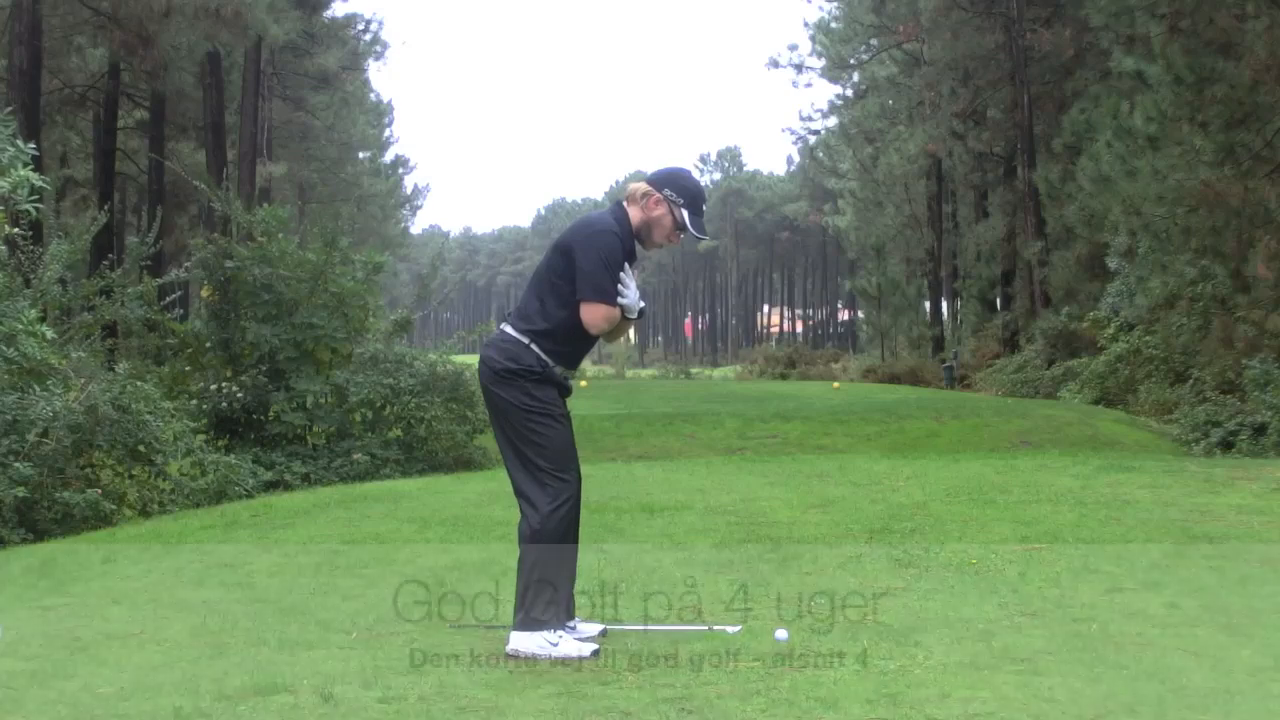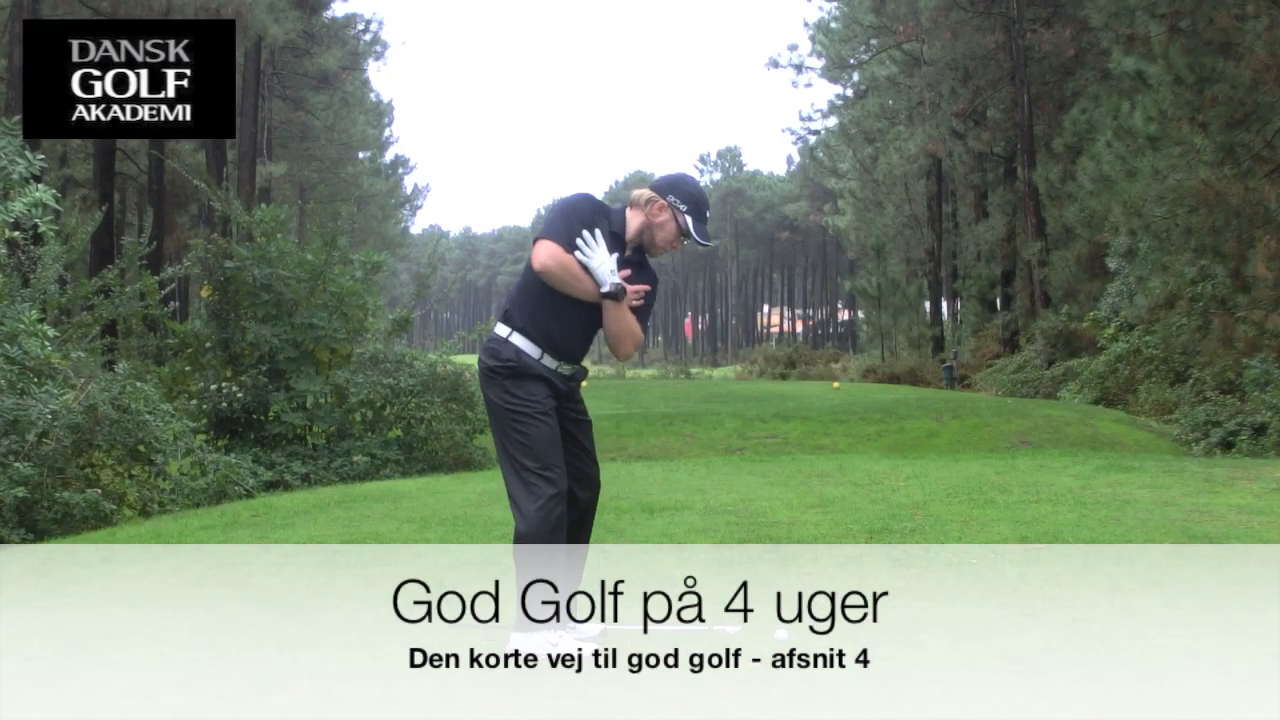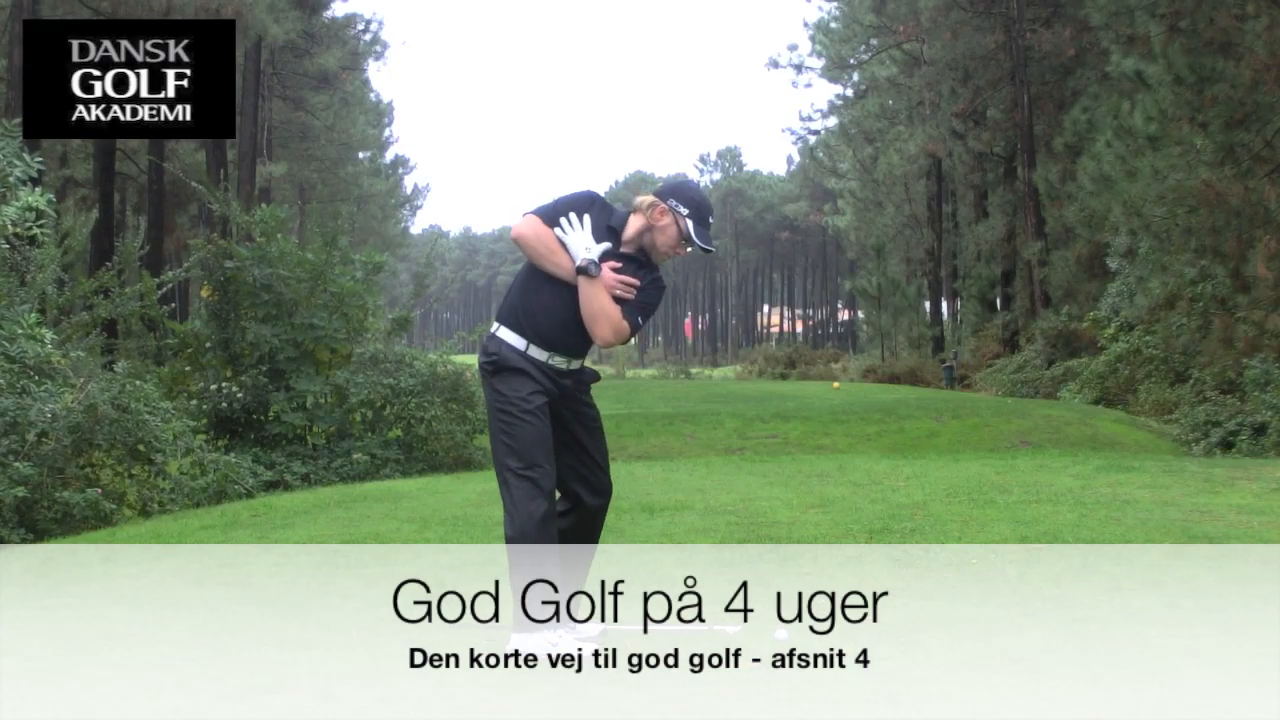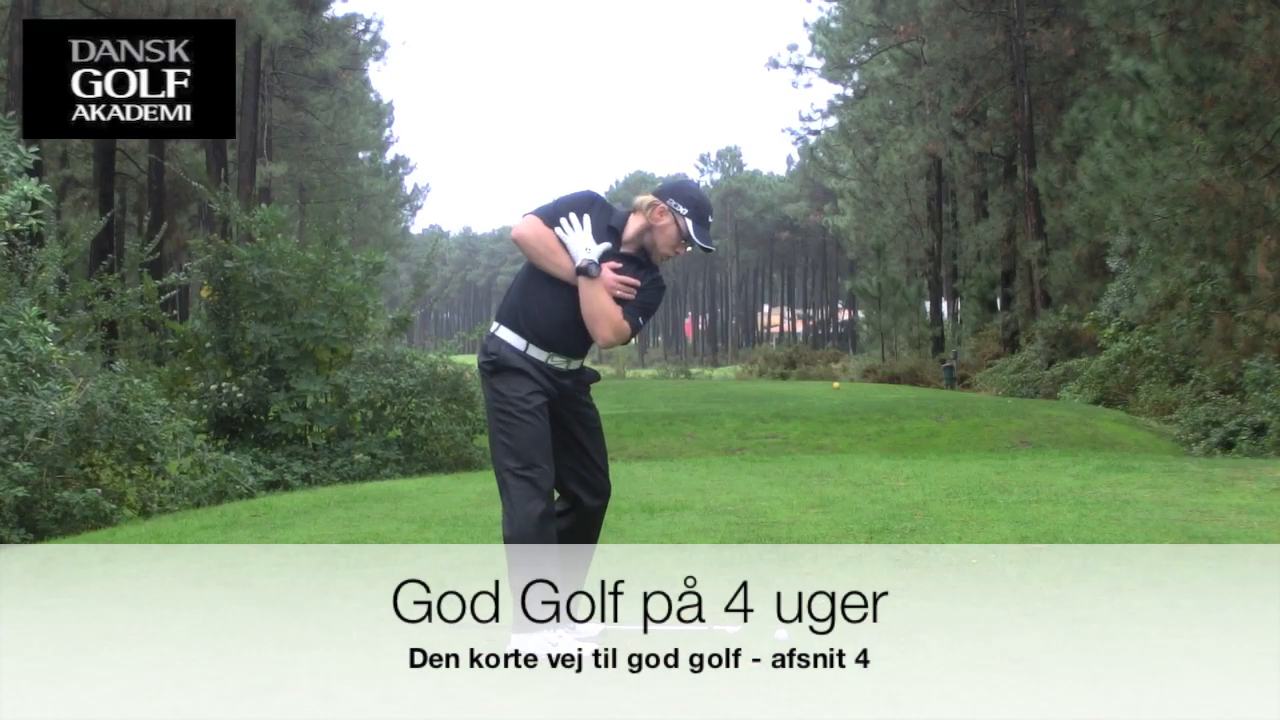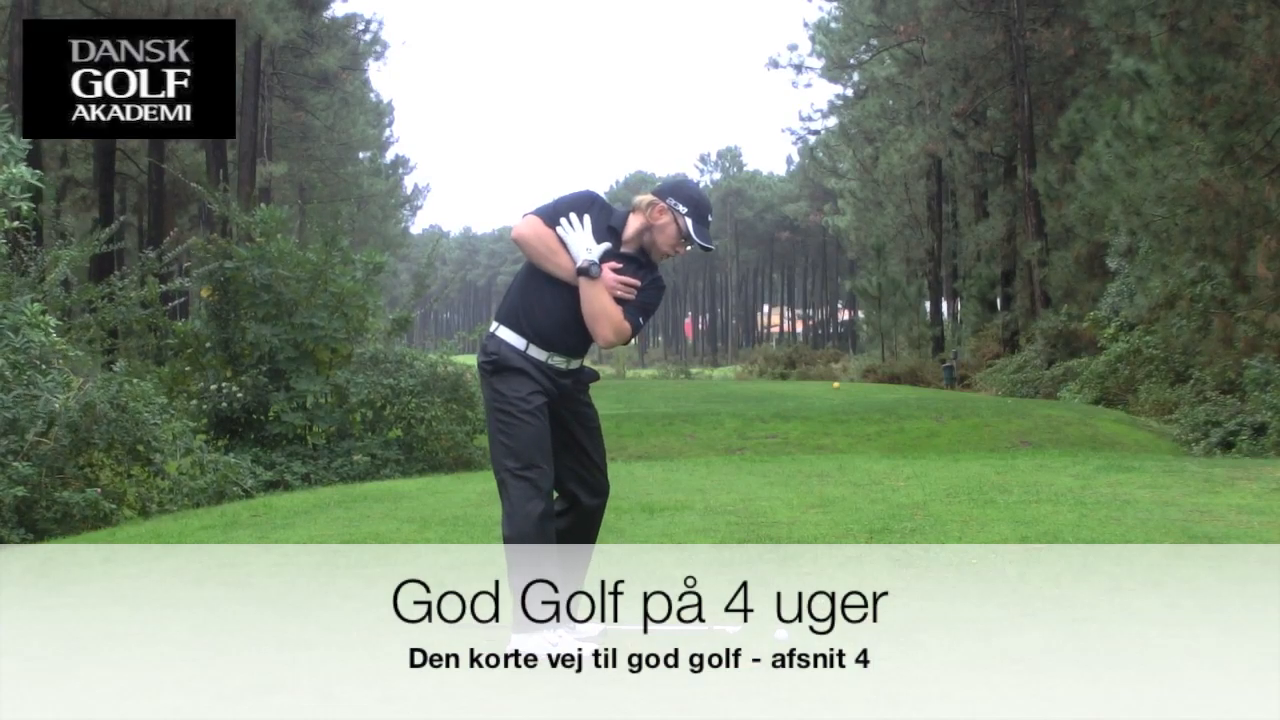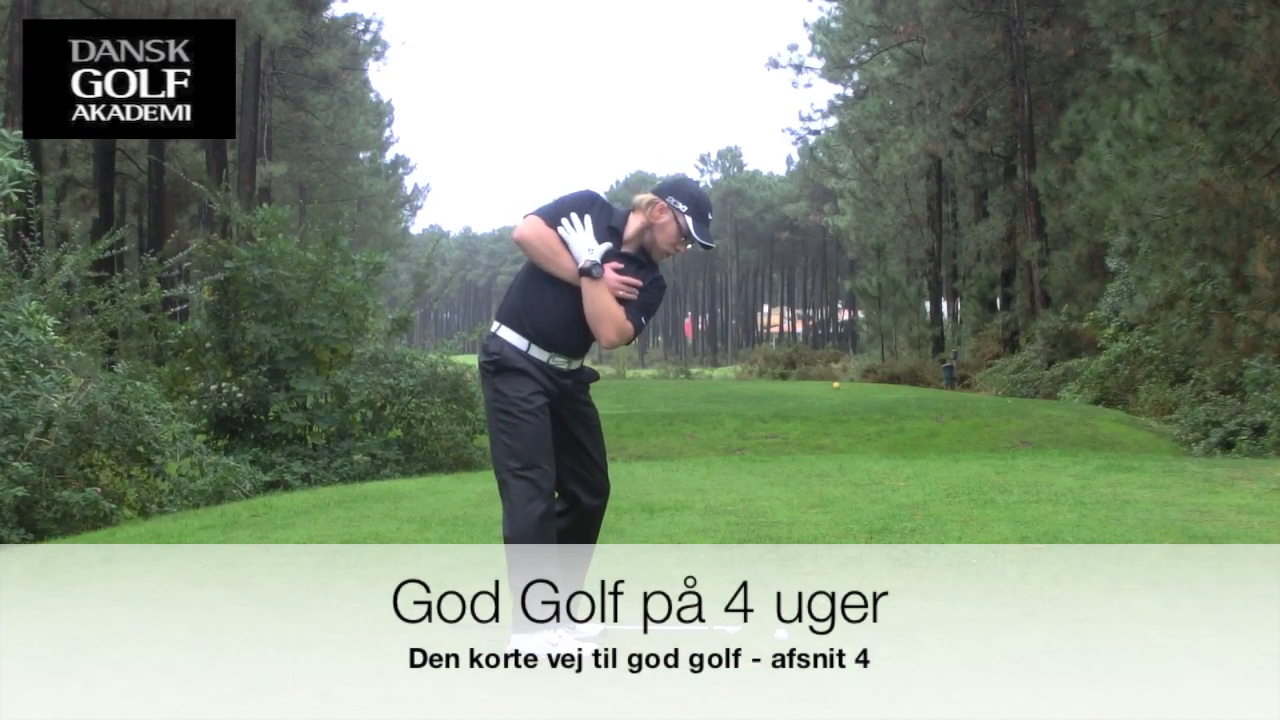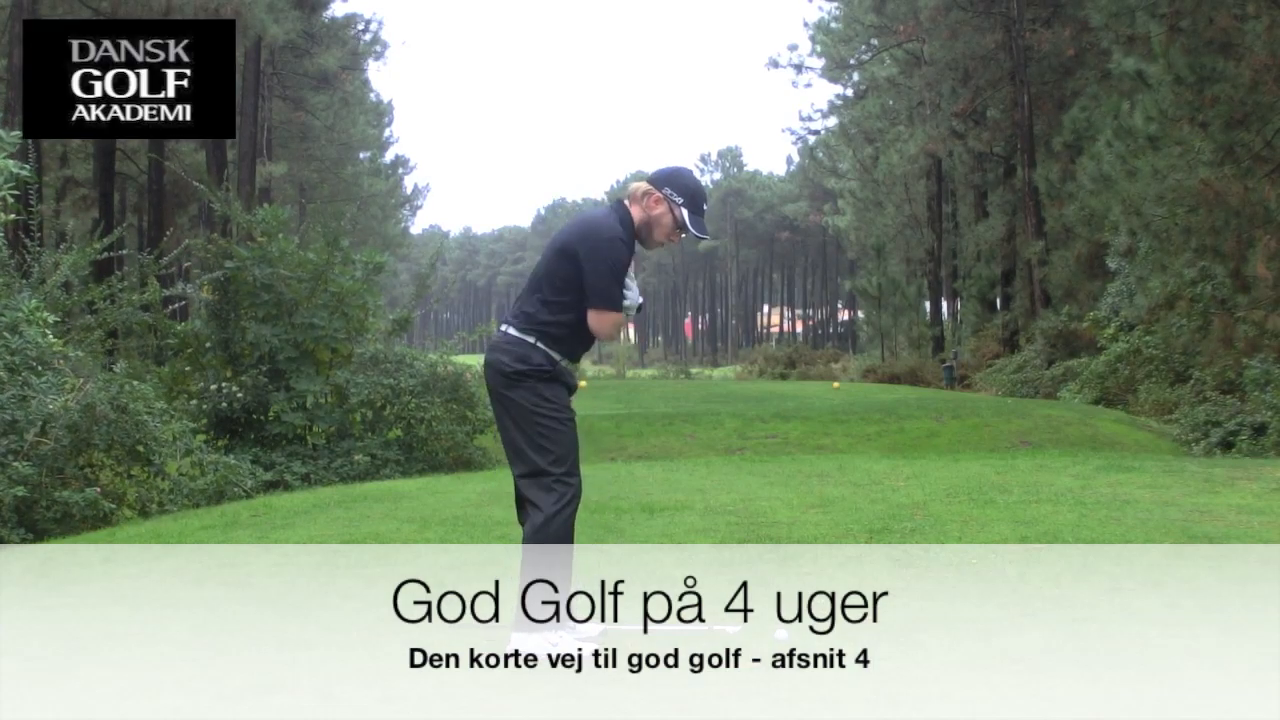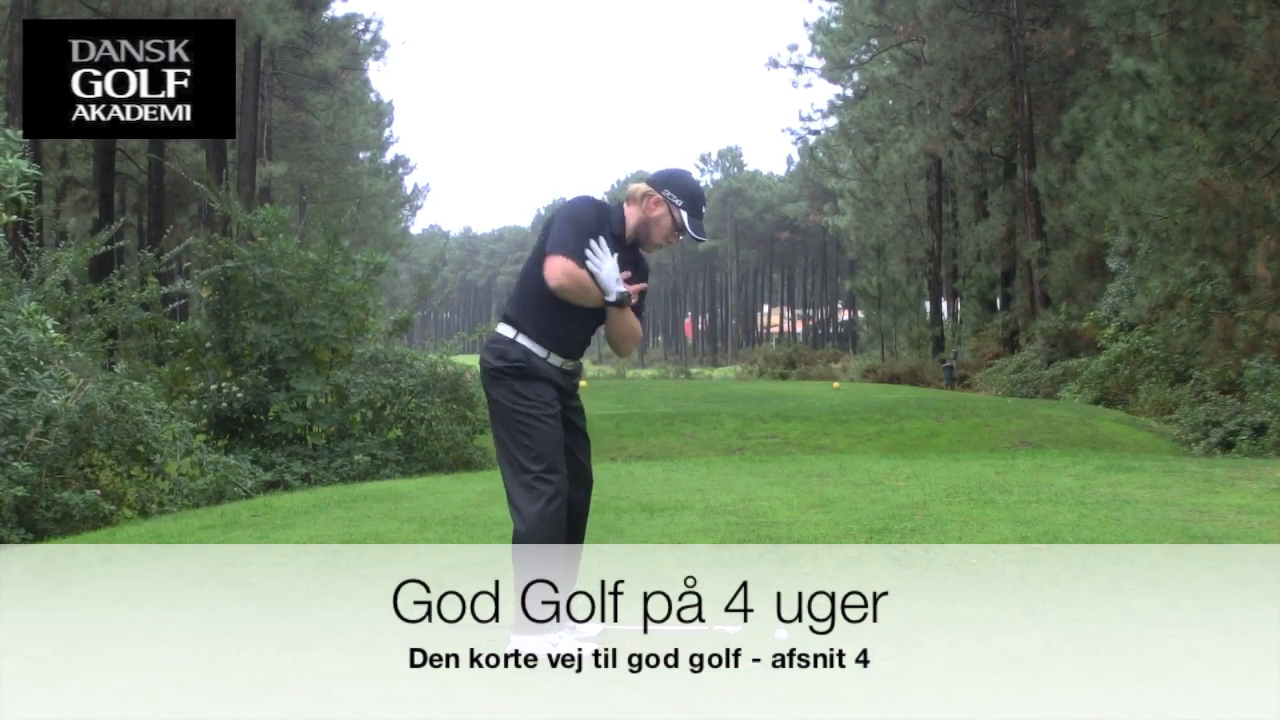
dt=0.5s
person 1, frame 1
left shoulder: (618, 243)
right shoulder: (602, 233)
left elbow: (612, 330)
right elbow: (595, 320)
left wrist: (630, 307)
right wrist: (626, 306)
left hip: (536, 373)
right hip: (519, 370)
left knee: (563, 489)
right knee: (551, 493)
left ankle: (554, 614)
right ankle: (531, 628)
person 1, frame 2
left shoulder: (642, 276)
right shoulder: (585, 212)
left elbow: (624, 348)
right elbow: (544, 260)
left wrist: (610, 289)
right wrist: (603, 290)
left hip: (560, 377)
right hip: (515, 366)
left knee: (581, 489)
right knee: (543, 492)
left ankle: (557, 612)
right ankle: (532, 629)
person 1, frame 3
left shoulder: (649, 281)
right shoulder: (589, 209)
left elbow: (606, 333)
right elbow: (523, 231)
left wrist: (586, 264)
right wrist: (585, 274)
left hip: (567, 376)
right hip: (514, 363)
left knee: (592, 491)
right knee: (532, 490)
left ankle: (559, 606)
right ankle: (531, 627)
person 1, frame 4
left shoulder: (649, 282)
right shoulder: (588, 208)
left elbow: (607, 333)
right elbow: (523, 231)
left wrist: (586, 264)
right wrist: (586, 274)
left hip: (566, 376)
right hip: (513, 362)
left knee: (591, 490)
right knee: (530, 489)
left ankle: (561, 606)
right ankle: (531, 626)
person 1, frame 5
left shoulder: (648, 281)
right shoulder: (588, 208)
left elbow: (608, 334)
right elbow: (524, 232)
left wrist: (588, 265)
right wrist: (586, 276)
left hip: (566, 376)
right hip: (513, 362)
left knee: (589, 490)
right knee: (530, 488)
left ankle: (561, 605)
right ankle: (530, 625)
person 1, frame 6
left shoulder: (648, 282)
right shoulder: (588, 208)
left elbow: (611, 335)
right elbow: (525, 233)
left wrist: (590, 266)
right wrist: (588, 274)
left hip: (565, 376)
right hip: (513, 363)
left knee: (589, 492)
right knee: (531, 488)
left ankle: (562, 607)
right ankle: (530, 625)
person 1, frame 7
left shoulder: (614, 234)
right shoulder: (607, 234)
left elbow: (611, 316)
right elbow: (605, 325)
left wrist: (627, 302)
right wrist: (628, 304)
left hip: (535, 367)
right hip: (526, 366)
left knee: (552, 487)
right knee: (554, 488)
right ankle: (532, 625)
person 1, frame 8
left shoulder: (634, 266)
right shoulder: (587, 214)
left elbow: (626, 344)
right elbow: (558, 276)
left wrist: (613, 295)
right wrist: (610, 294)
left hip: (558, 373)
right hip: (518, 364)
left knee: (574, 489)
right knee: (542, 489)
right ankle: (532, 626)
